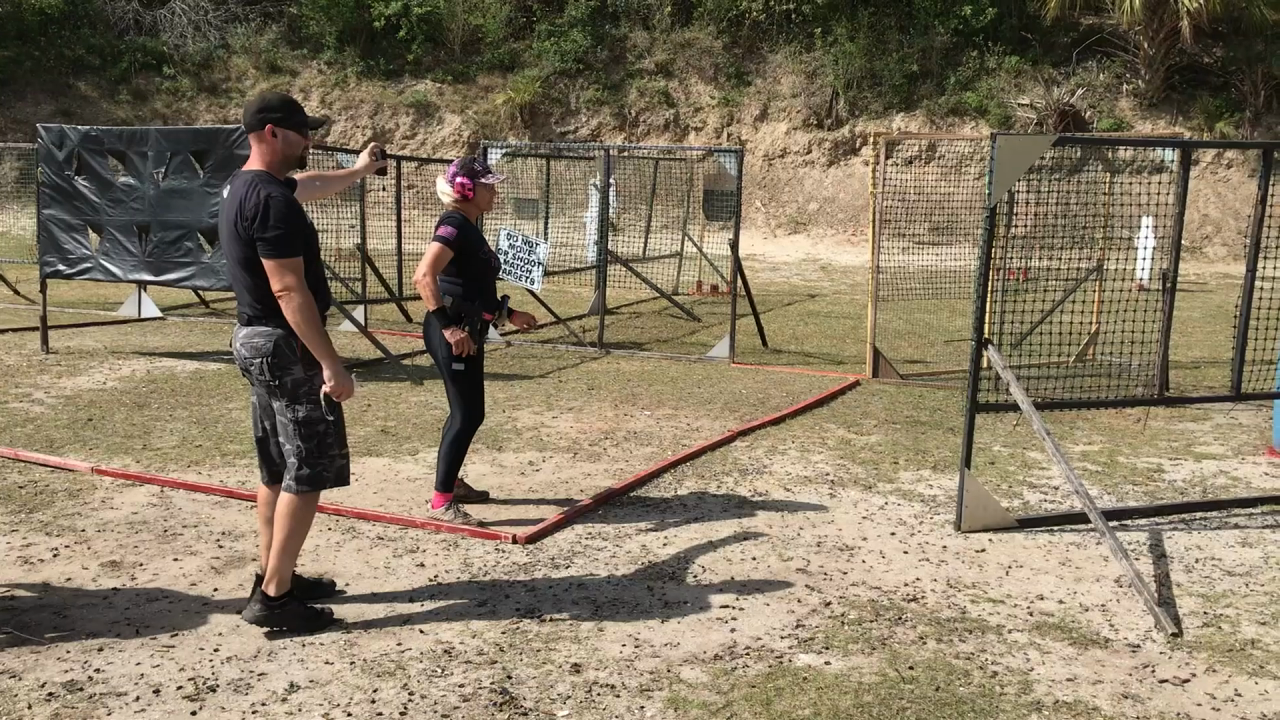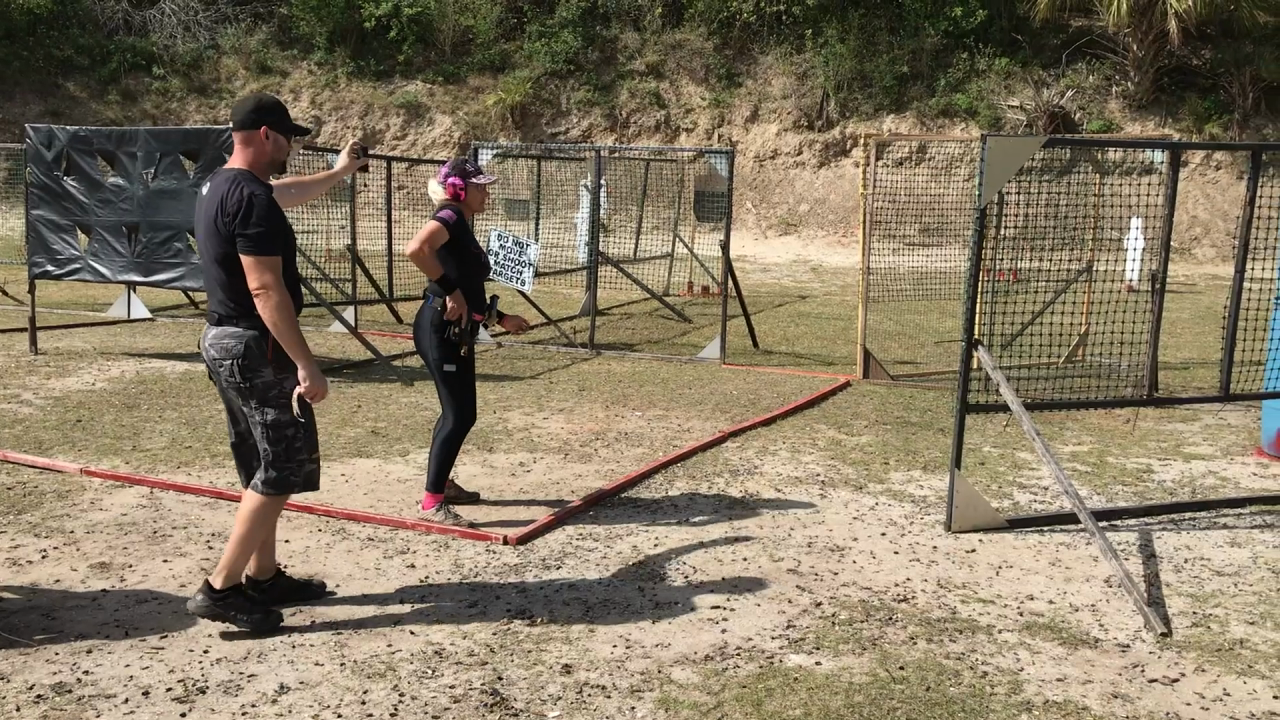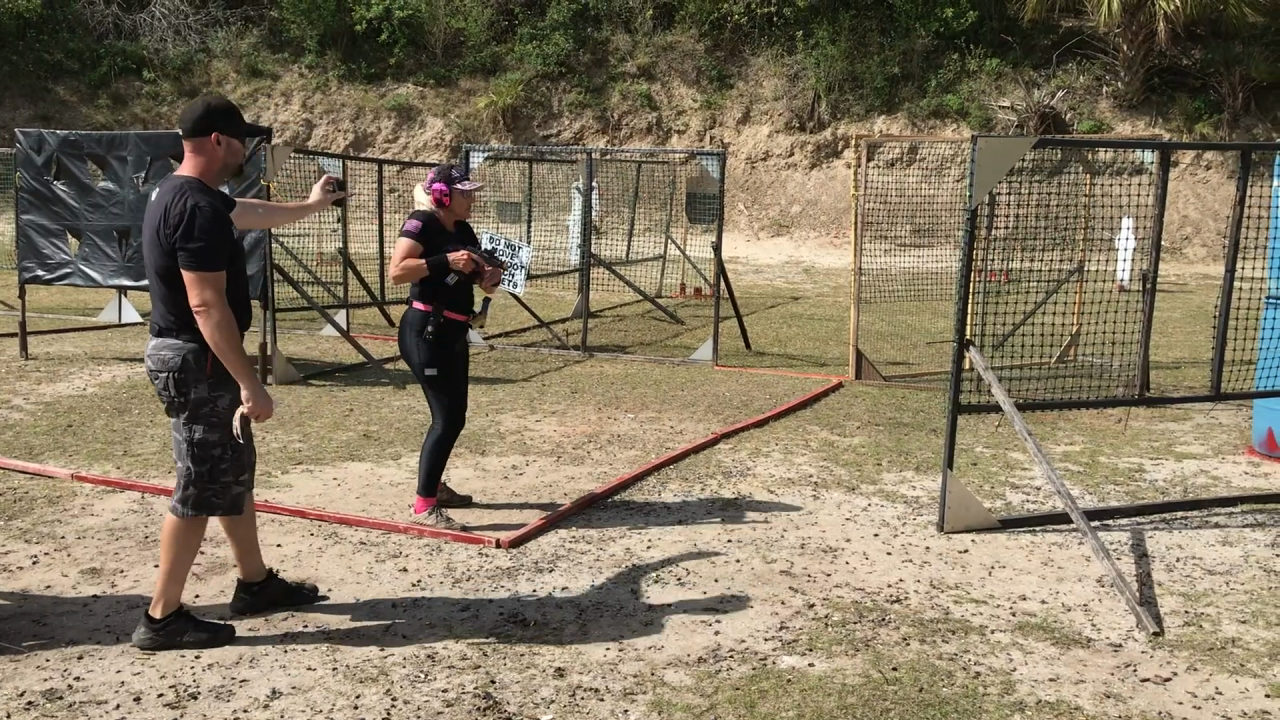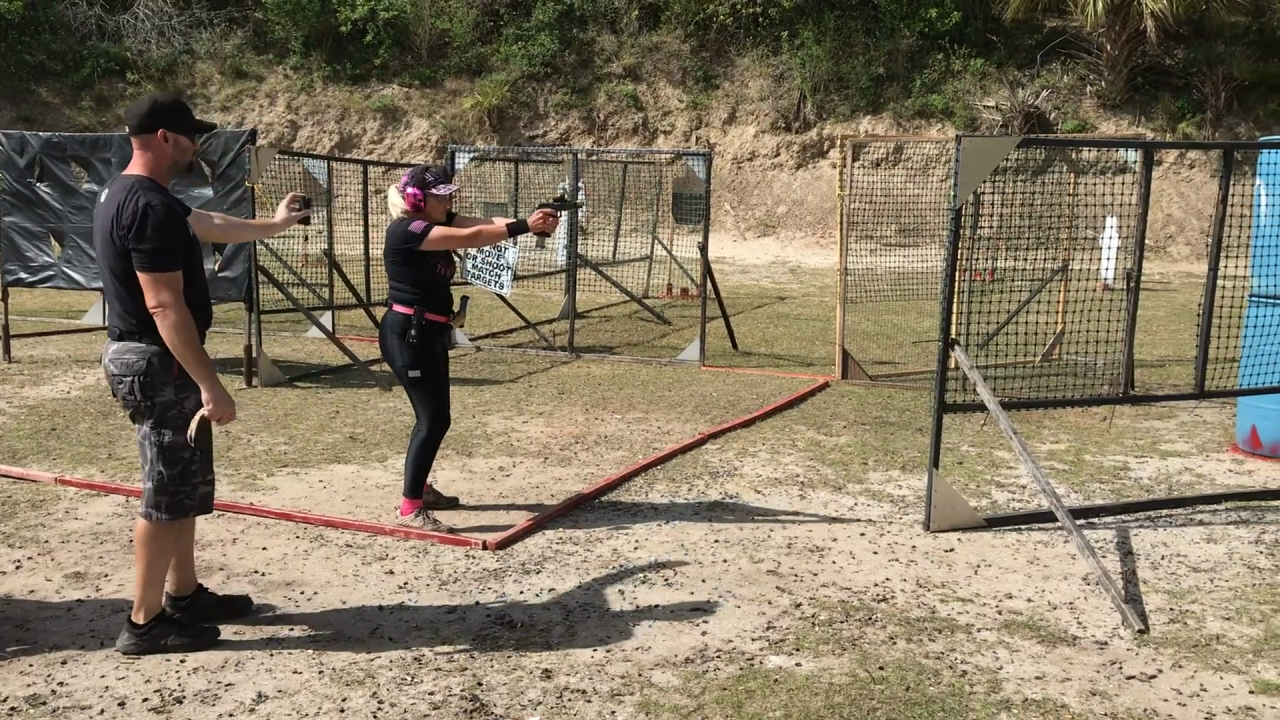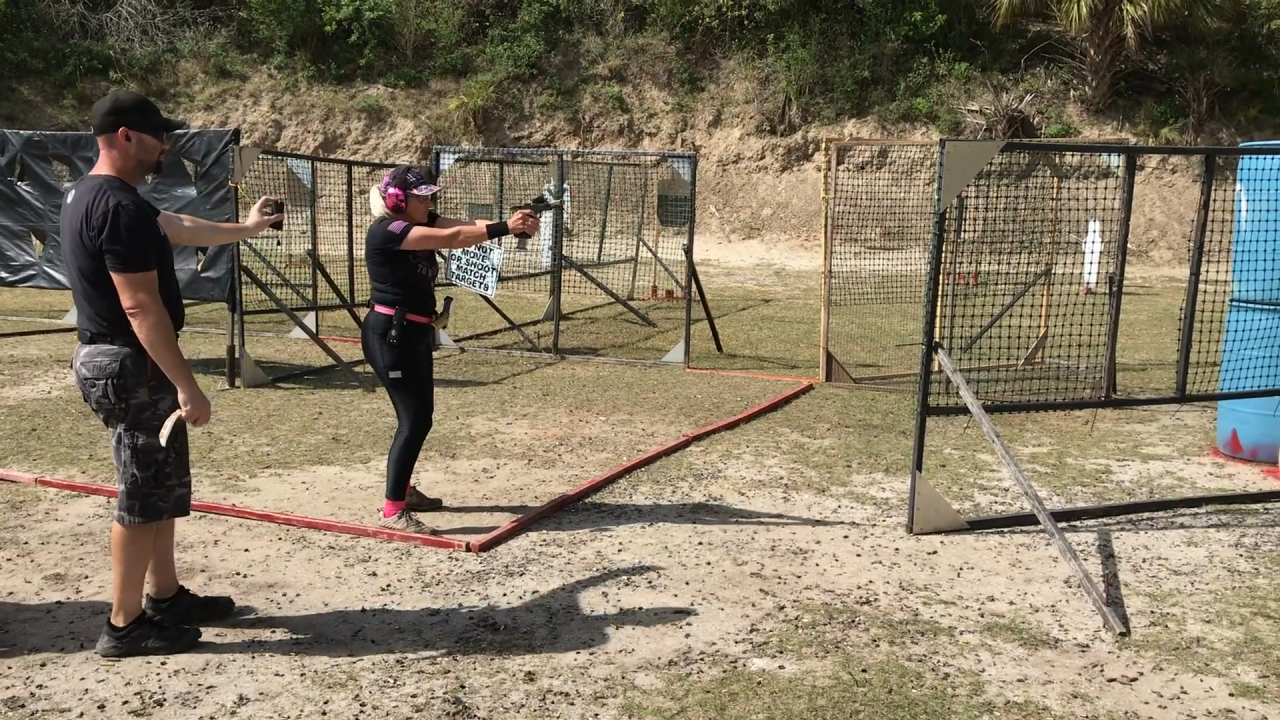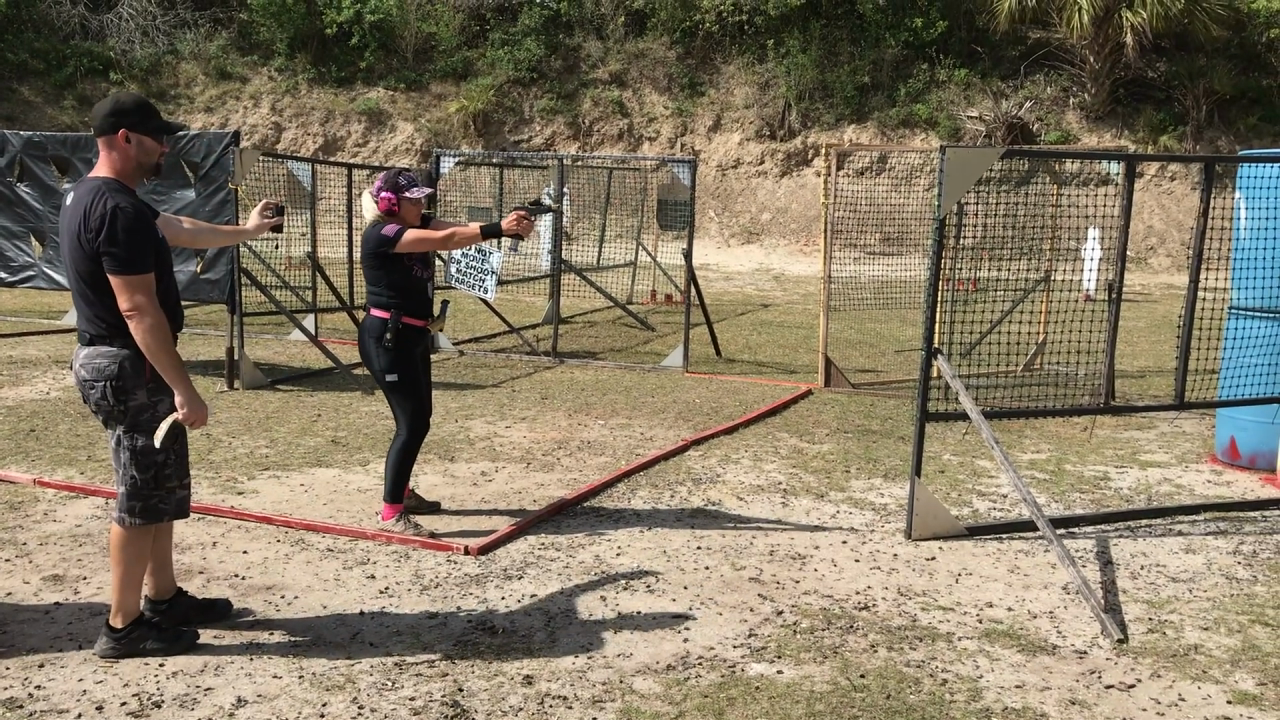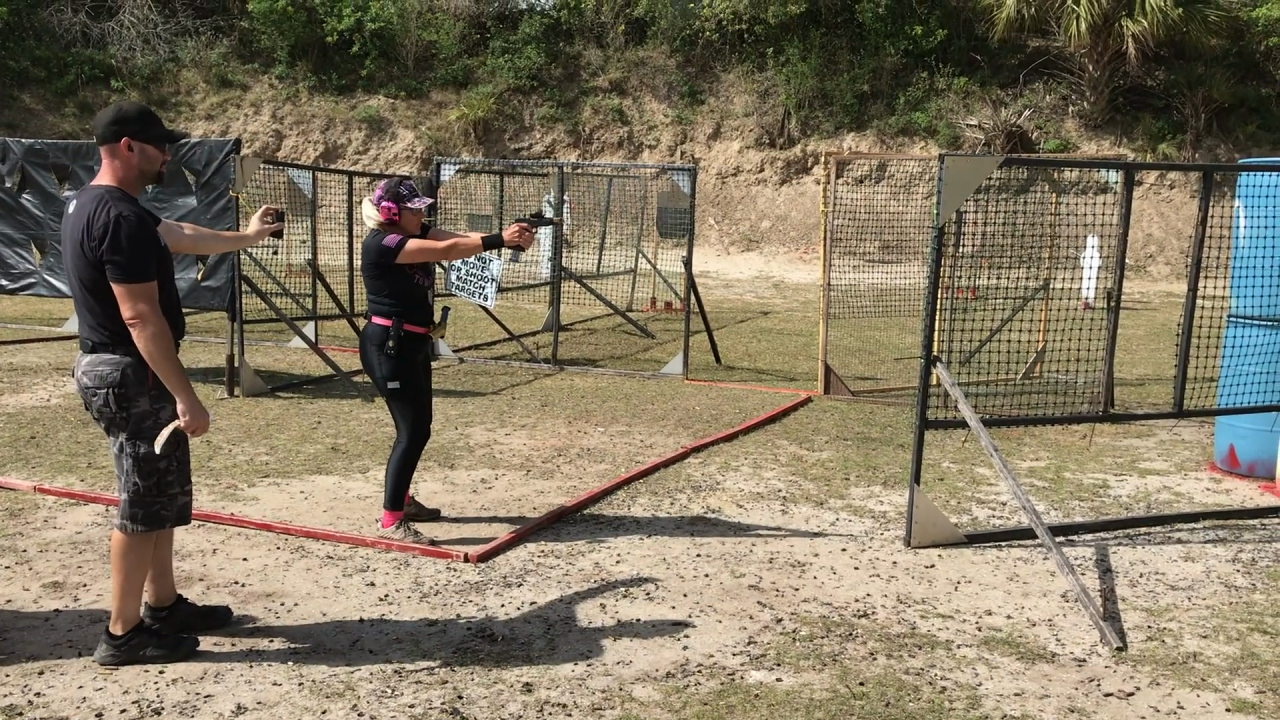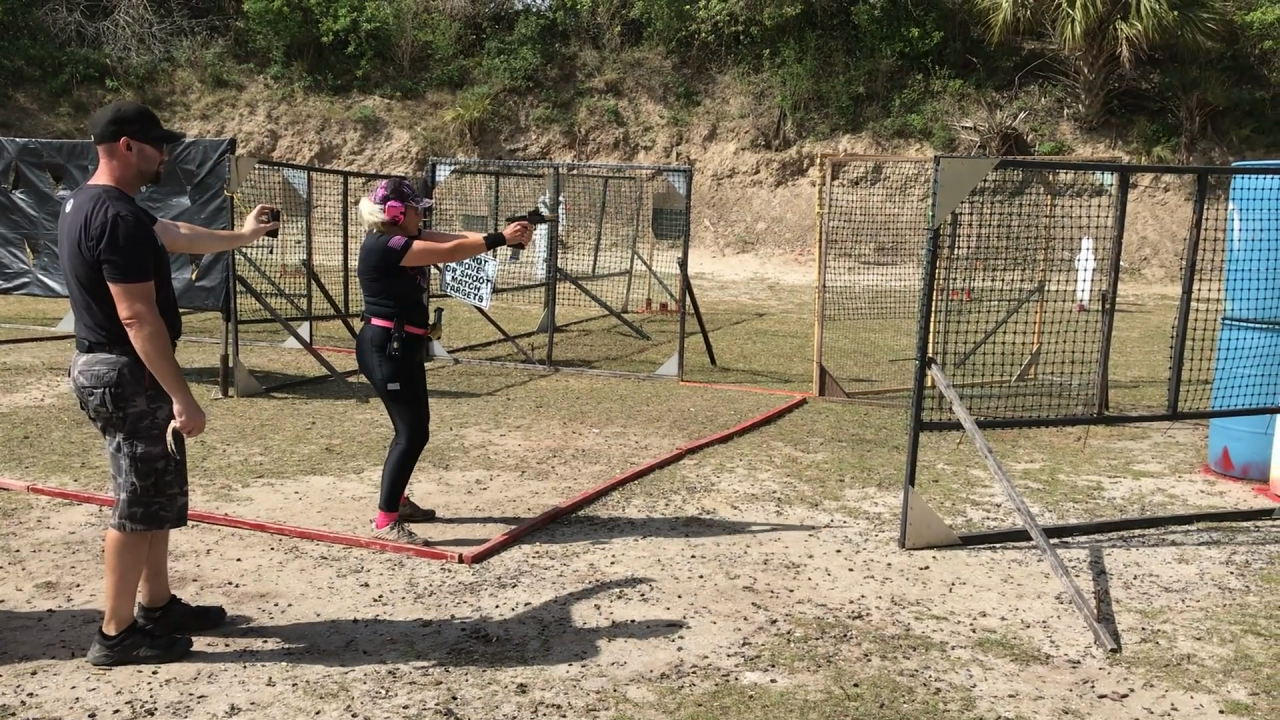
dt=0.5s
person 1, frame 1
left shoulder: (245, 184)
right shoulder: (271, 200)
left elbow: (308, 185)
right elbow: (290, 291)
left wrist: (359, 170)
right wrist: (331, 364)
left hip: (256, 341)
right hip: (284, 346)
left knee: (279, 469)
right knee: (309, 470)
left ankle: (274, 577)
right ankle: (274, 596)
person 1, frame 2
left shoulder: (221, 185)
right shoulder: (251, 198)
left elbow: (285, 192)
right elbow: (267, 290)
left wrist: (339, 172)
right wrist: (306, 365)
left hip: (225, 342)
right hip: (255, 347)
left knee: (262, 468)
right knee: (282, 470)
left ankle: (262, 577)
right ankle: (220, 587)
person 1, frame 3
left shoulder: (179, 191)
right shoulder: (197, 208)
left elbow: (247, 213)
right elbow: (208, 307)
left wrist: (307, 205)
right wrist: (249, 384)
left hip: (188, 357)
right hip: (196, 361)
left knee: (233, 473)
right knee: (201, 488)
left ankle: (255, 582)
right ankle: (162, 618)
person 1, frame 4
left shoulder: (128, 191)
right shoulder: (150, 207)
left elbow: (206, 224)
right elbow: (166, 308)
left wrist: (273, 224)
right wrist: (209, 385)
left hip: (147, 358)
right hip: (160, 364)
left knee: (184, 483)
right knee: (169, 492)
left ankle: (183, 596)
right ankle: (145, 622)
person 1, frame 5
left shoulder: (92, 193)
right shoulder: (120, 206)
left elbow: (177, 227)
right elbow: (142, 308)
left wrist: (244, 228)
right wrist: (187, 386)
left hip: (118, 360)
right hip: (131, 367)
left knee: (163, 487)
right knee: (143, 495)
left ankle: (165, 598)
right ankle: (125, 624)
person 1, frame 6
left shoulder: (93, 194)
right shoulder: (118, 209)
left elbow: (177, 229)
right elbow: (139, 310)
left wrist: (244, 231)
right wrist: (184, 389)
left hip: (115, 362)
right hip: (130, 369)
left knee: (161, 488)
right knee: (142, 496)
left ankle: (163, 599)
right ankle: (123, 626)
person 1, frame 7
left shoulder: (91, 203)
right shoulder: (120, 216)
left elbow: (179, 235)
right elbow: (141, 317)
left wrist: (245, 236)
right wrist: (186, 396)
left hip: (115, 368)
right hip: (131, 376)
left knee: (162, 496)
right knee: (144, 504)
left ankle: (163, 605)
right ankle: (123, 633)
person 1, frame 8
left shoulder: (88, 202)
right shoulder: (118, 217)
left elbow: (175, 234)
right elbow: (138, 318)
left wrist: (241, 236)
right wrist: (182, 397)
left hip: (109, 367)
right hip: (128, 376)
left knee: (154, 495)
right knee: (140, 503)
left ankle: (157, 606)
right ankle: (116, 634)
person 2, frame 1
left shoulder: (469, 227)
right shoulder: (454, 225)
right elbow: (423, 276)
left wrist: (508, 314)
right wrist: (448, 326)
left hip: (468, 330)
right hip: (454, 333)
left knee: (466, 411)
right knee: (468, 414)
left ankle: (451, 483)
right ankle: (440, 501)
person 2, frame 2
left shoulder: (463, 227)
right shoulder: (450, 217)
right elbow: (416, 248)
left wrist: (500, 318)
right wrist: (450, 291)
left hip: (456, 330)
right hip: (441, 329)
left knee: (457, 411)
right knee: (460, 415)
left ankle: (441, 483)
right ankle: (431, 503)
person 2, frame 3
left shoulder: (462, 229)
right shoulder: (422, 224)
left elbow: (485, 283)
right elbow: (398, 272)
left wrist: (488, 273)
right wrist: (448, 261)
left hip: (454, 333)
right hip: (426, 332)
left knee: (453, 414)
right knee: (447, 419)
left ankle: (433, 487)
right ankle: (422, 506)
person 2, frame 4
left shoulder: (438, 223)
right shoulder: (406, 230)
left elbow: (485, 223)
right elbow: (470, 238)
left wrist: (530, 222)
right wrist: (524, 226)
left hip: (430, 332)
right hip: (407, 334)
left knee: (433, 415)
right knee: (434, 419)
left ankle: (420, 488)
right ankle: (409, 508)
person 2, frame 5
left shoulder: (422, 224)
right shoulder: (386, 231)
left elbow: (464, 226)
right elbow: (451, 238)
left wrist: (512, 224)
right wrist: (505, 228)
left hip: (415, 333)
right hip: (390, 335)
left knee: (420, 416)
right knee: (415, 421)
left ankle: (404, 490)
right ankle: (392, 510)
person 2, frame 6
left shoulder: (416, 227)
right shoulder: (379, 234)
left elbow: (460, 228)
right elbow: (444, 240)
left wrist: (508, 226)
right wrist: (498, 229)
left hip: (413, 336)
right hip: (387, 339)
left knee: (419, 418)
right knee: (412, 424)
left ankle: (402, 493)
right ankle: (390, 513)
person 2, frame 7
left shoulder: (416, 234)
right shoulder: (380, 243)
left elbow: (460, 237)
right elbow: (446, 250)
left wrist: (507, 238)
right wrist: (499, 241)
left hip: (413, 344)
right hip: (389, 347)
left knee: (419, 425)
right knee: (413, 431)
left ankle: (402, 500)
right ankle: (390, 520)
person 2, frame 8
left shoulder: (405, 237)
right shoulder: (381, 245)
left elbow: (455, 237)
right elbow: (449, 252)
left wrist: (505, 236)
right wrist: (500, 239)
left hip: (405, 346)
right hip: (386, 349)
left knee: (414, 426)
right knee: (412, 433)
left ankle: (397, 501)
right ankle: (385, 521)
